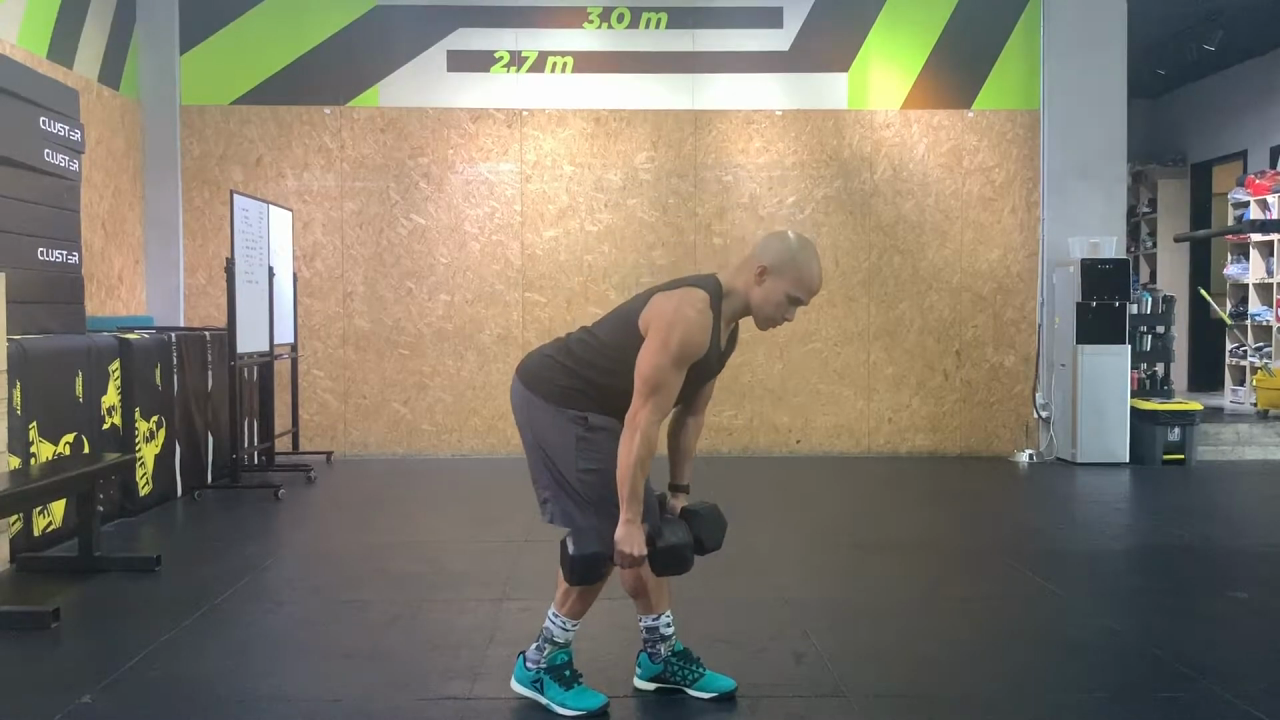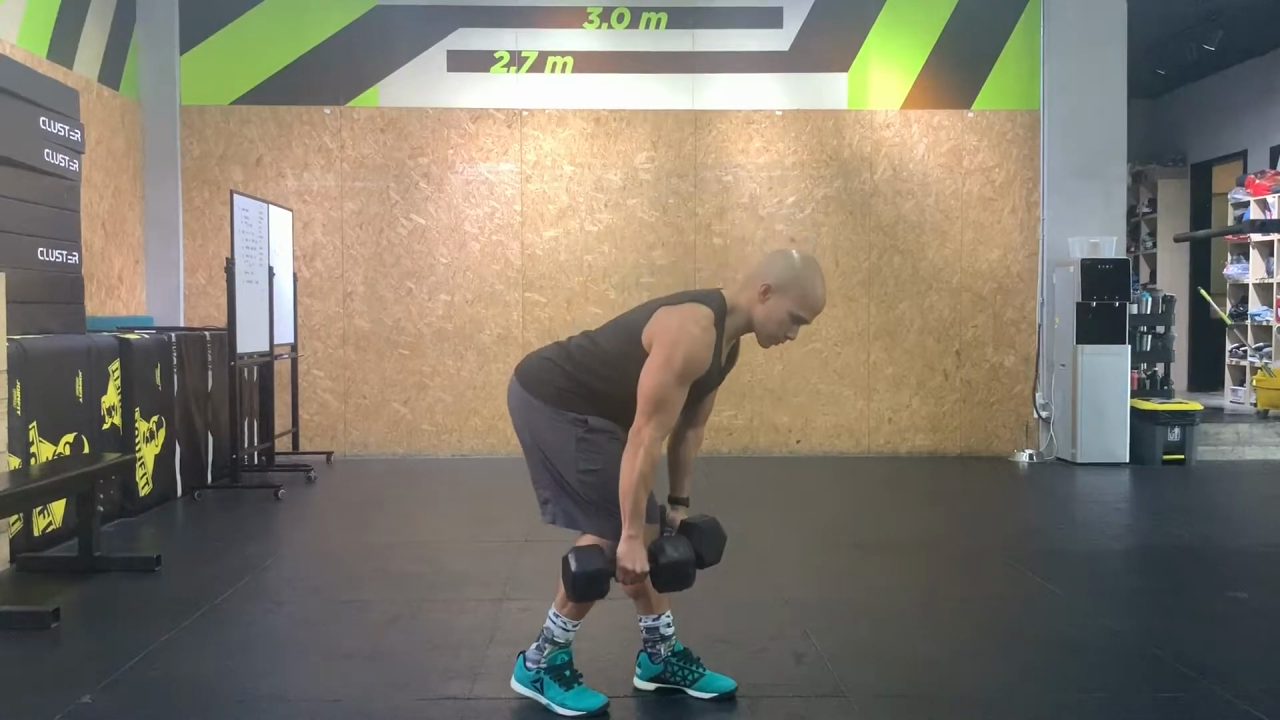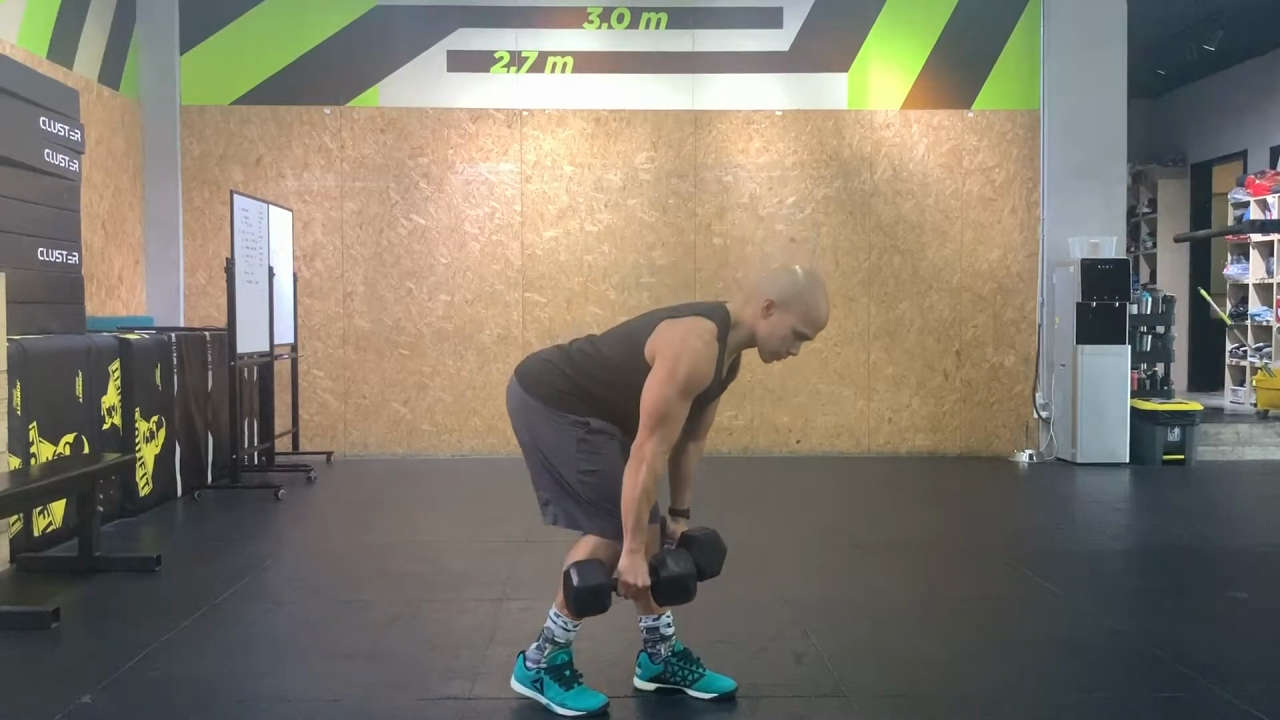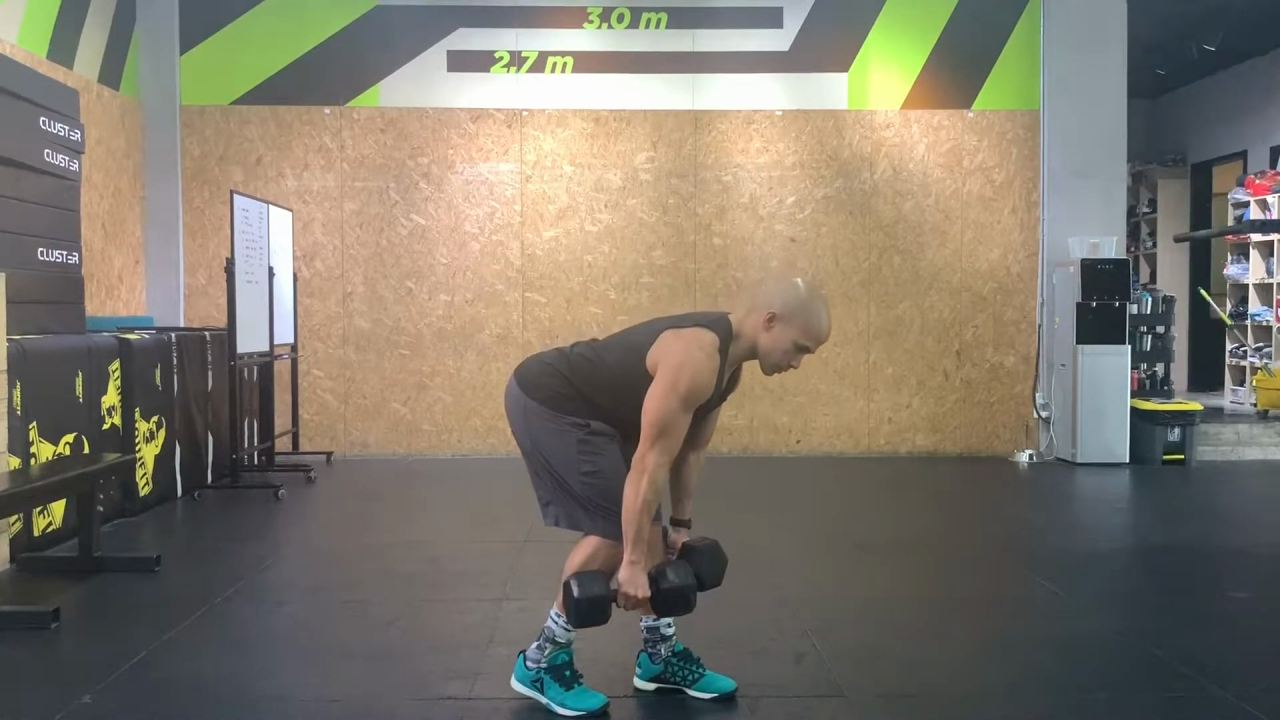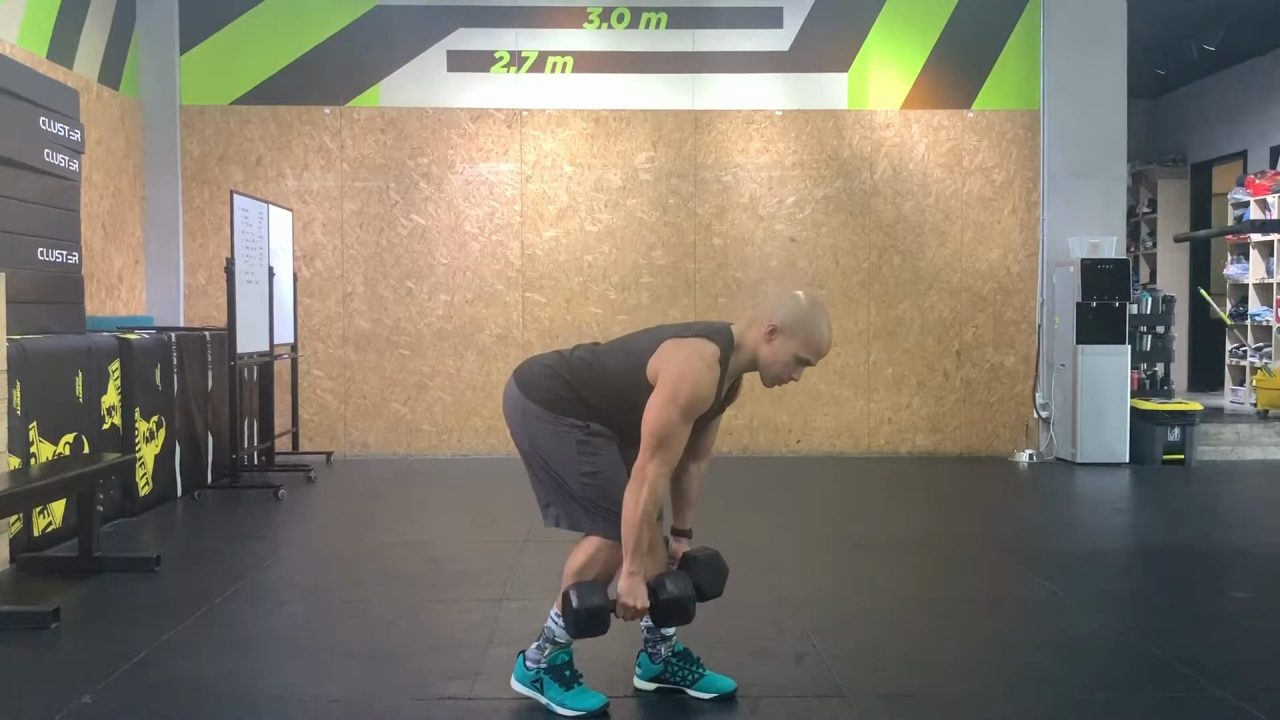
dt=0.2s
person 1, frame 1
left shoulder: (725, 325)
right shoulder: (688, 316)
left elbow: (690, 414)
right elbow: (643, 422)
left wrist: (680, 491)
right wrist: (628, 521)
left hip: (592, 405)
right hip: (553, 398)
left knee: (646, 531)
right knee: (606, 532)
left ankle: (661, 655)
right ankle: (540, 663)
person 1, frame 2
left shoulder: (726, 339)
right shoulder: (691, 333)
left elbow: (689, 427)
right elbow: (646, 438)
left wrist: (680, 504)
right wrist: (630, 539)
left hip: (589, 408)
right hip: (549, 399)
left knee: (646, 528)
right knee: (610, 530)
left ankle: (661, 655)
right ankle: (541, 662)
person 1, frame 3
left shoulder: (727, 352)
right shoulder: (695, 346)
left elbow: (690, 439)
right elbow: (648, 452)
left wrist: (680, 516)
right wrist: (632, 553)
left hip: (589, 408)
right hip: (548, 400)
left knee: (645, 527)
right knee: (612, 530)
left ankle: (660, 656)
right ankle: (541, 662)
person 1, frame 4
left shoulder: (727, 362)
right shoulder: (697, 358)
left elbow: (691, 449)
right elbow: (650, 463)
left wrist: (681, 525)
right wrist: (633, 564)
left hip: (588, 409)
right hip: (546, 401)
left knee: (645, 528)
right knee: (613, 530)
left ankle: (660, 654)
right ankle: (542, 661)
person 1, frame 5
left shoulder: (727, 371)
right shoulder: (697, 368)
left elbow: (692, 459)
right elbow: (650, 474)
left wrist: (682, 535)
right wrist: (632, 574)
left hip: (588, 410)
right hip: (545, 404)
left knee: (644, 528)
right knee: (613, 530)
left ankle: (660, 654)
right ankle: (542, 661)
